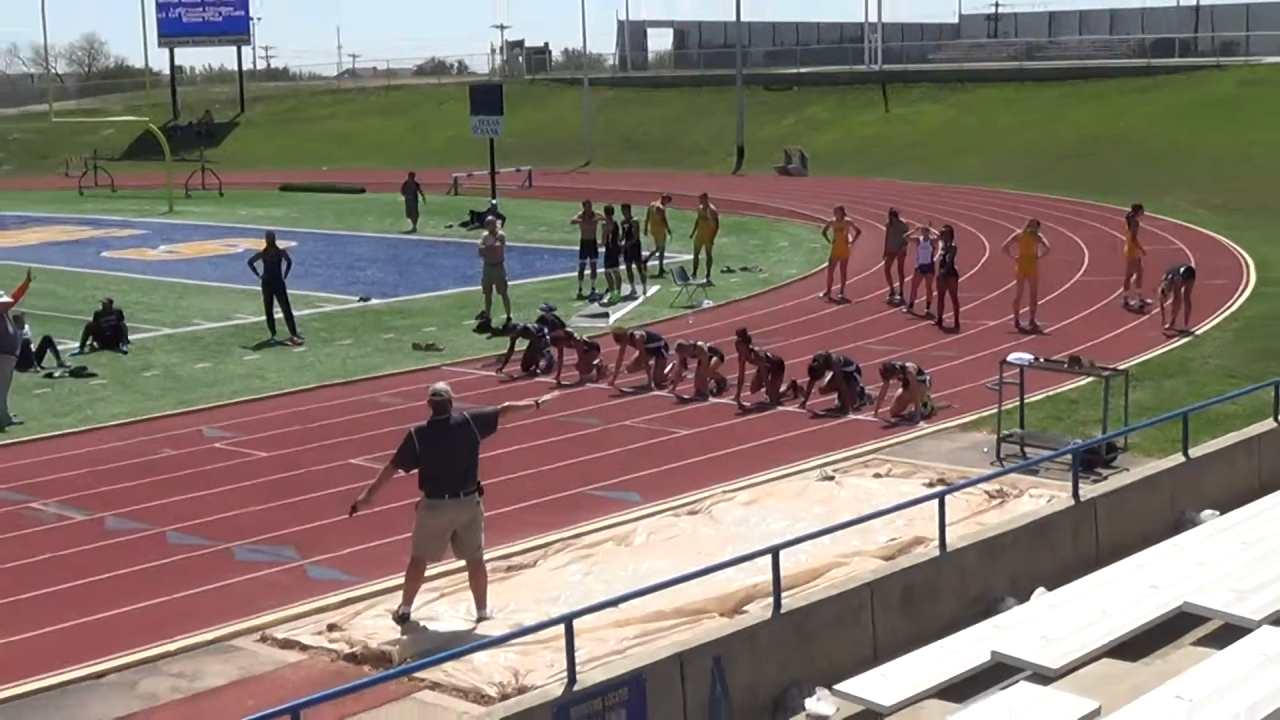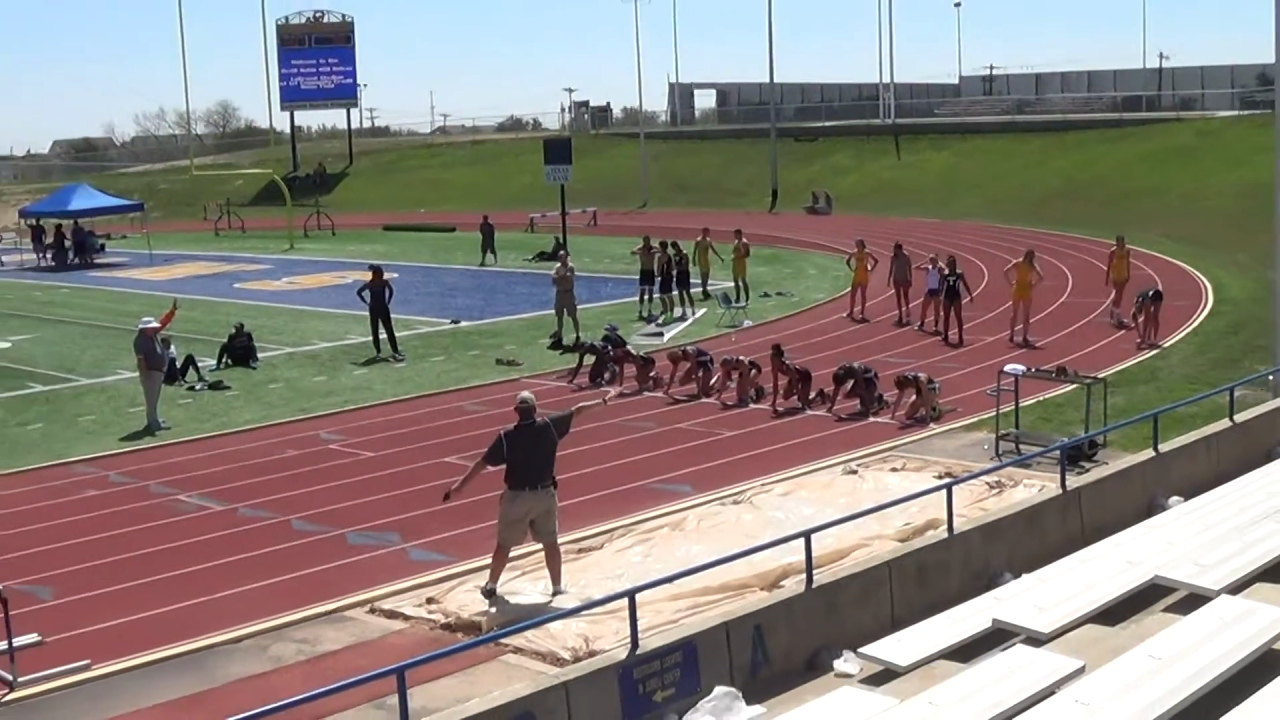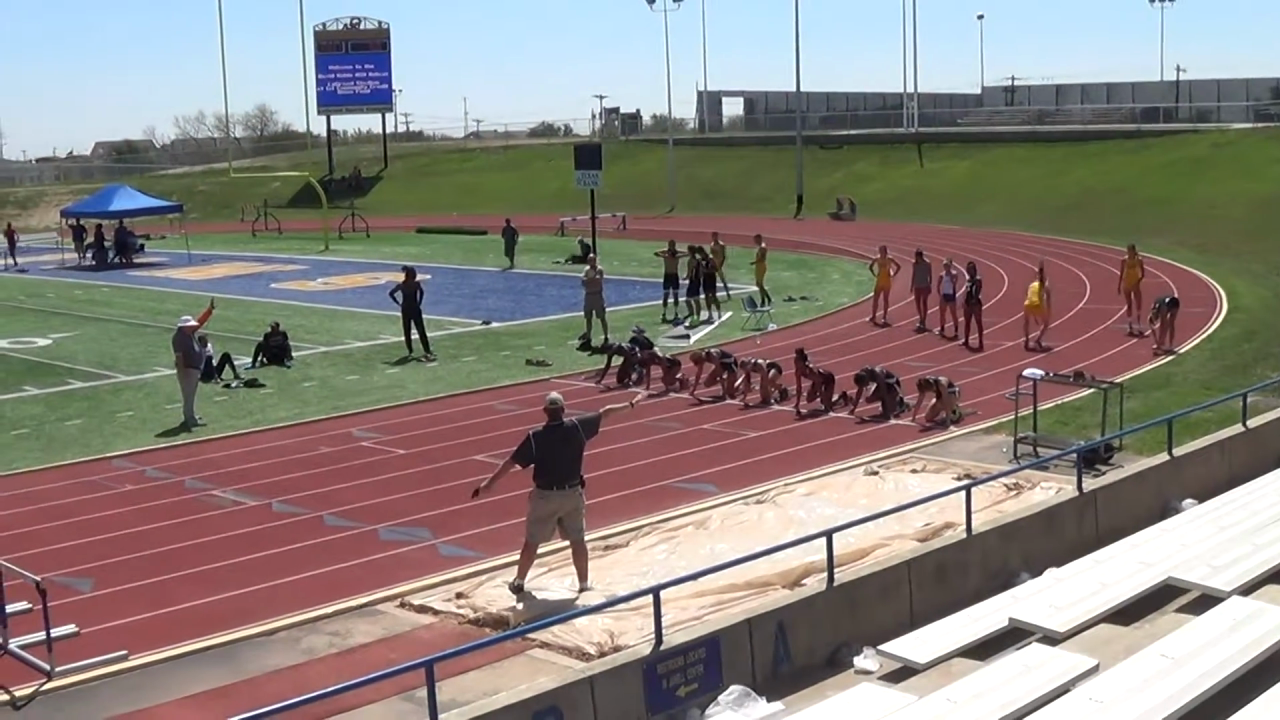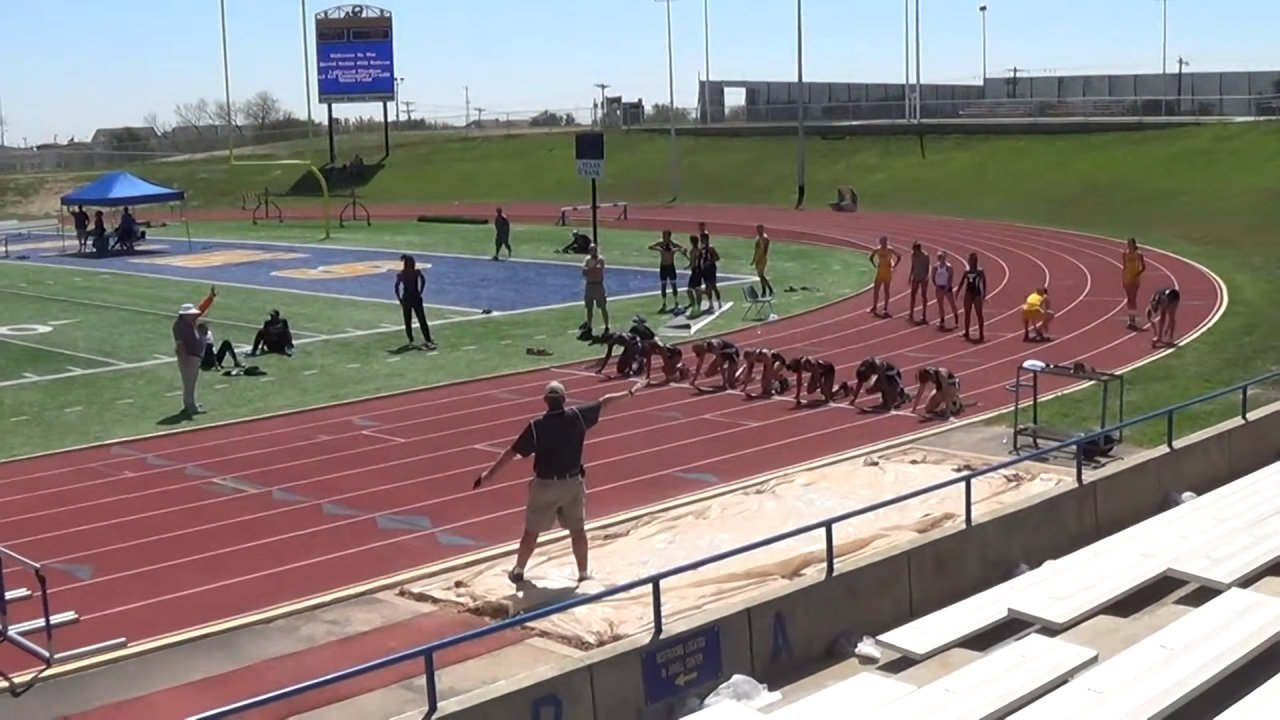
dt=0.7s
person 1, frame 1
left shoulder: (418, 435)
right shoulder: (470, 422)
left elbow: (393, 467)
right elbow: (505, 410)
left wrist: (368, 495)
right wrist: (538, 403)
left hip: (434, 506)
right hip: (468, 502)
left knee: (419, 560)
right knee: (475, 560)
left ankle: (404, 610)
right ankle: (482, 612)
person 1, frame 2
left shoulder: (507, 437)
right shoulder: (549, 426)
left elbow: (482, 463)
right elbow: (577, 411)
left wrist: (460, 485)
left hip: (517, 497)
right hip: (545, 495)
left knee: (504, 545)
right knee: (551, 543)
left ankle: (491, 587)
right ankle: (557, 588)
person 1, frame 3
left shoulder: (535, 437)
right shoulder: (577, 427)
left elbow: (511, 462)
right elbow: (606, 412)
left wrist: (488, 483)
left hip: (544, 496)
right hip: (572, 493)
left knee: (531, 542)
right knee: (578, 541)
left ankle: (518, 583)
right ankle: (584, 585)
person 1, frame 4
left shoulder: (536, 426)
right shoulder: (577, 416)
left elbow: (512, 452)
right elbow: (605, 401)
left wrist: (489, 473)
left hip: (545, 485)
right hip: (572, 483)
left knee: (531, 531)
right knee: (577, 530)
left ankle: (518, 572)
right ankle: (583, 574)
